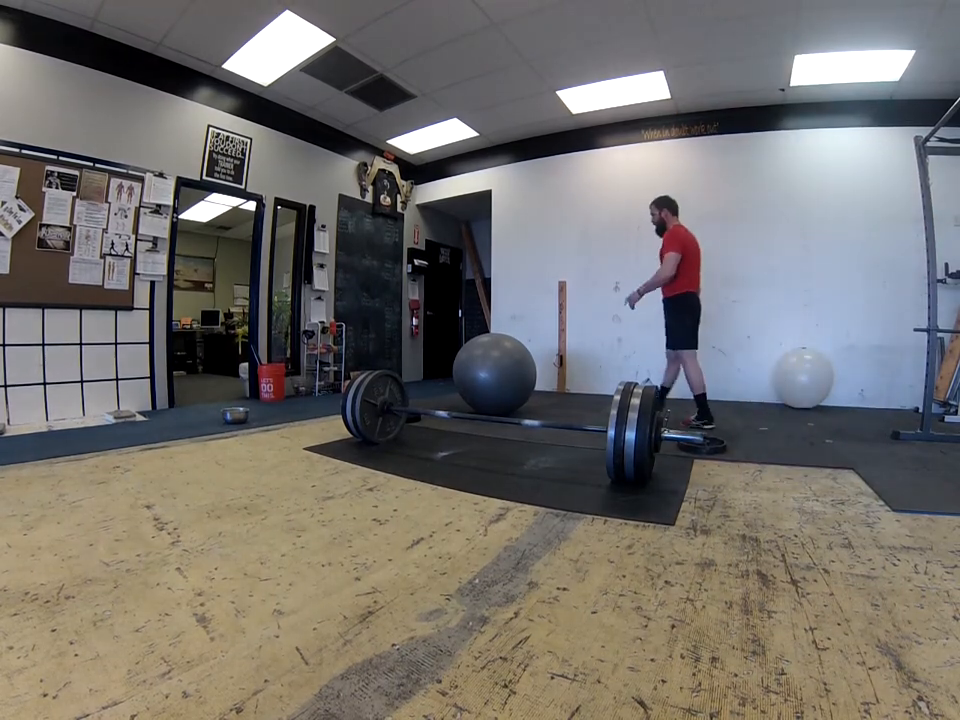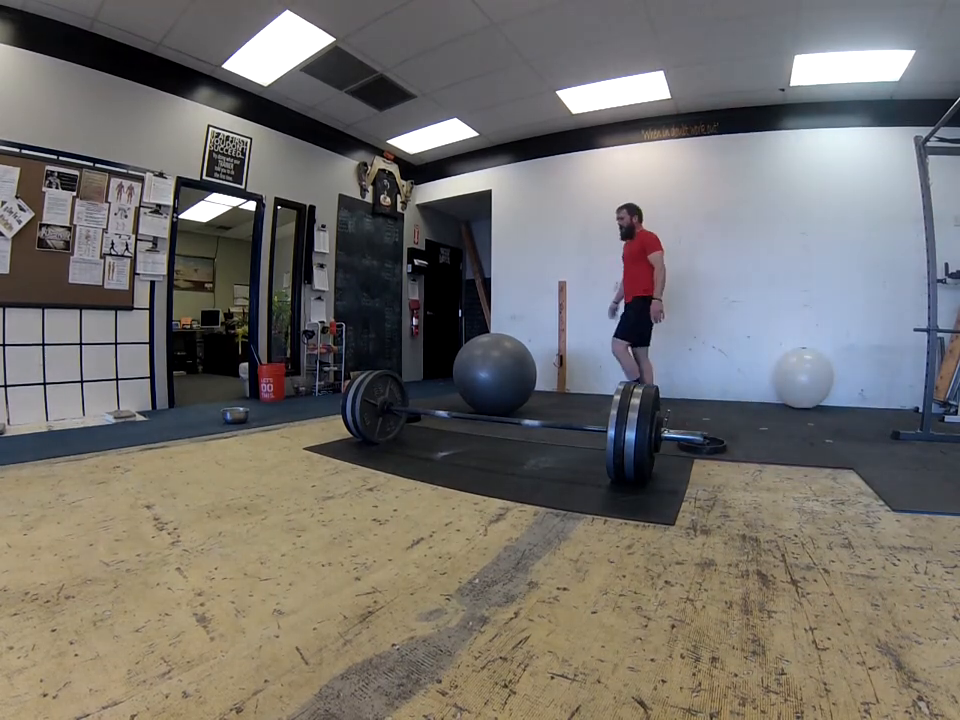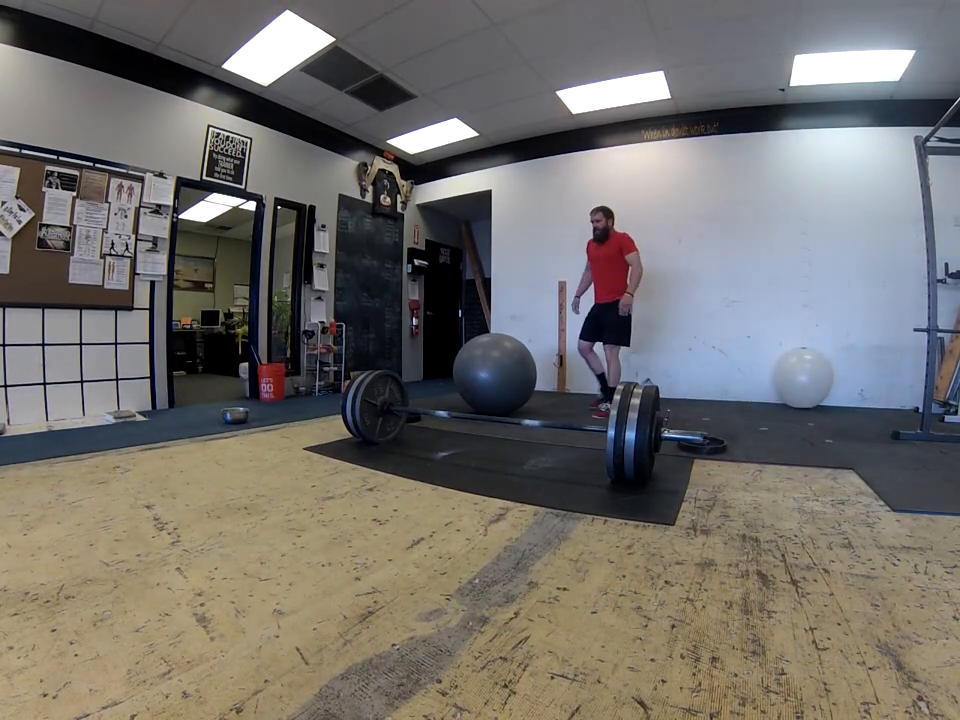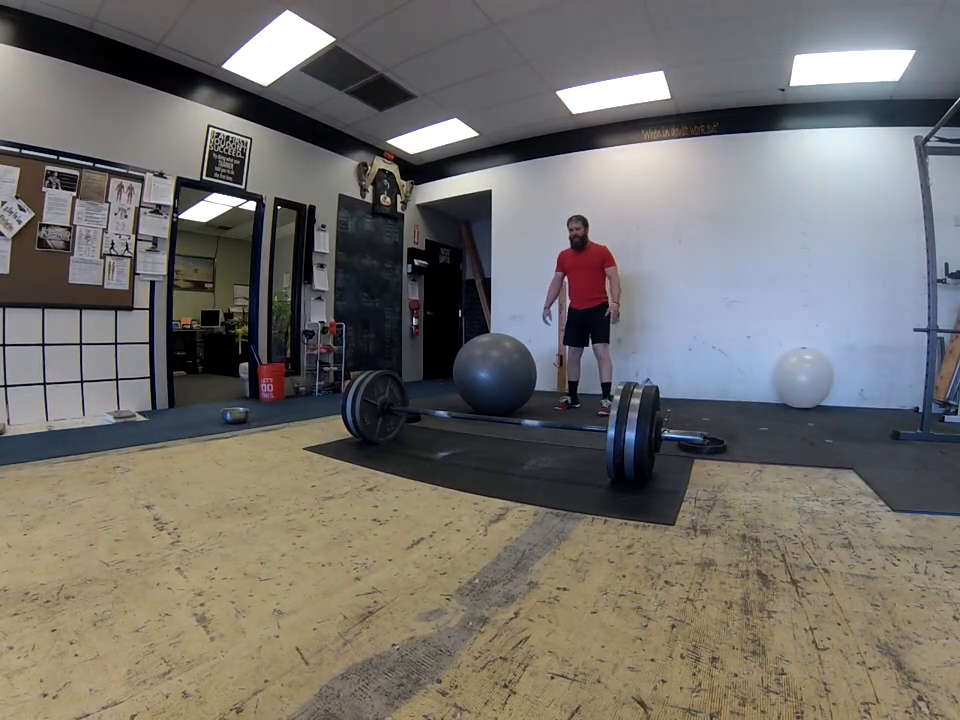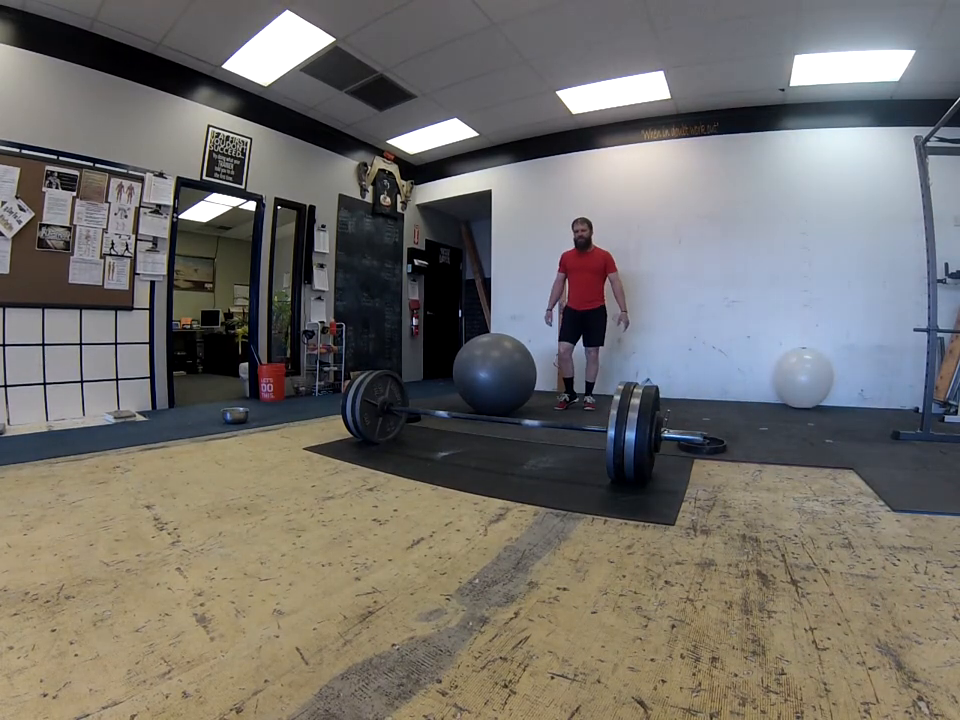
dt=0.4s
person 1, frame 1
left shoulder: (673, 235)
right shoulder: (686, 235)
left elbow: (667, 273)
left wrist: (639, 292)
left hip: (678, 302)
right hip: (689, 300)
left knee: (686, 357)
right knee: (673, 356)
left ankle: (704, 415)
right ankle: (657, 403)
person 1, frame 2
left shoulder: (648, 239)
right shoulder: (629, 244)
left elbow: (659, 268)
left wrist: (656, 299)
right wrist: (616, 300)
left hip: (643, 304)
right hip: (634, 303)
left knee: (618, 346)
right knee: (640, 355)
person 1, frame 3
left shoulder: (623, 240)
right shoulder: (592, 244)
left elbow: (637, 267)
left wrist: (629, 294)
right wrist: (578, 295)
left hip: (616, 306)
right hip: (599, 305)
left knee: (611, 353)
right knee: (583, 346)
left ankle: (609, 401)
right ankle: (606, 387)
person 1, frame 4
left shoulder: (601, 252)
right shoulder: (564, 256)
left elbow: (614, 278)
right elbow: (557, 282)
left wrist: (615, 302)
right wrist: (547, 306)
left hip: (598, 310)
right hip: (575, 311)
left knee: (601, 352)
right knee: (573, 354)
left ankle: (606, 399)
right ankle: (572, 397)
person 1, frame 5
left shoulder: (604, 256)
right shoulder: (566, 257)
left elbow: (616, 284)
right elbow: (559, 283)
left wrist: (623, 311)
right wrist: (549, 308)
left hip: (596, 312)
right hip: (572, 311)
left knee: (592, 354)
right knee: (564, 351)
left ankle: (588, 396)
right ankle: (569, 393)
